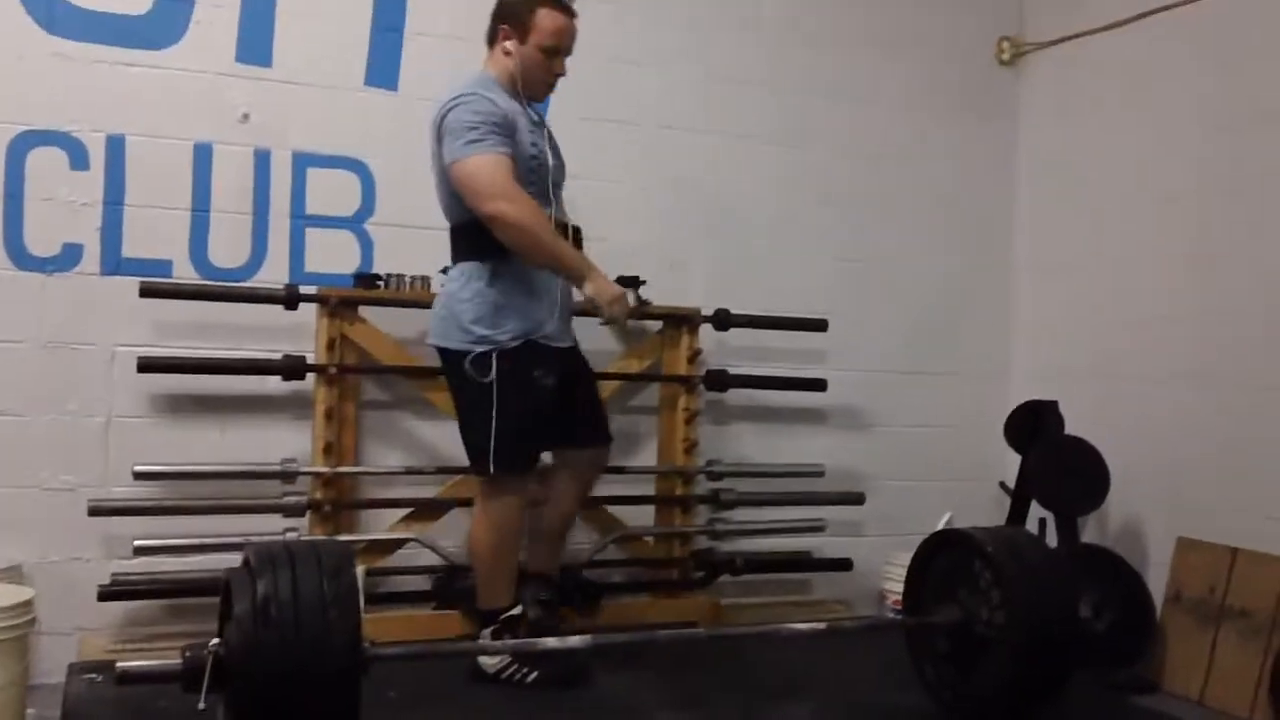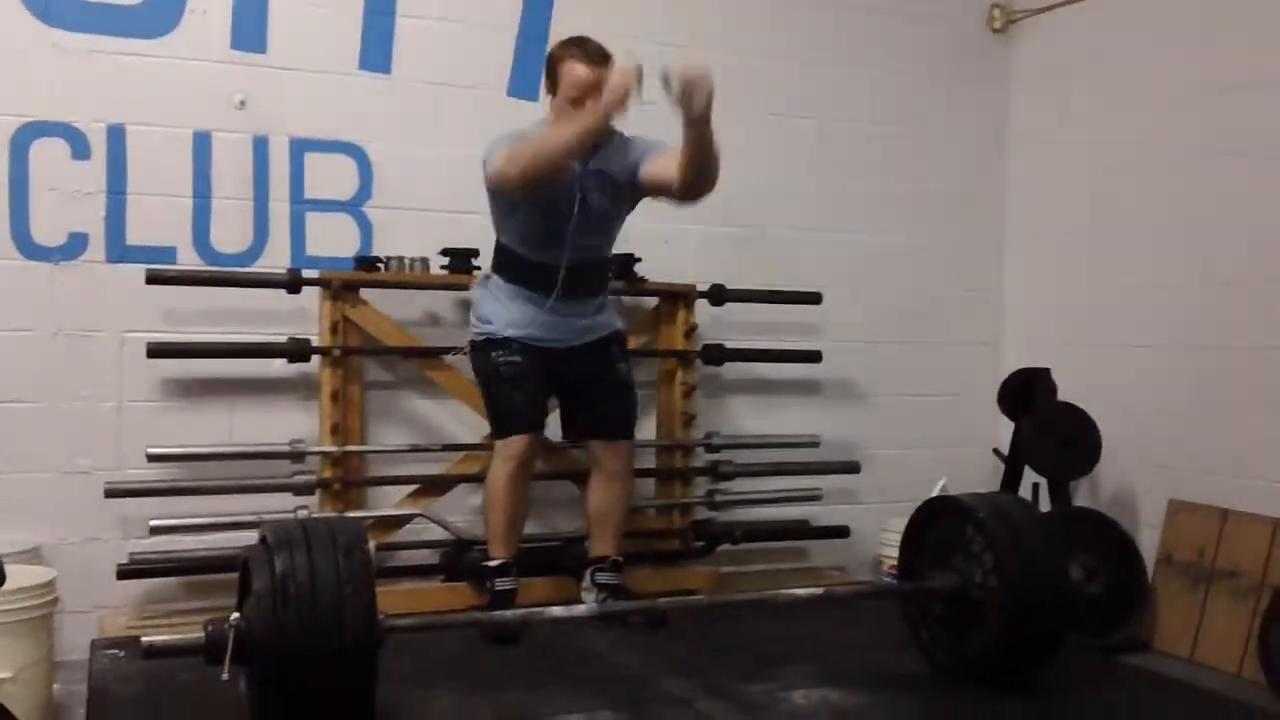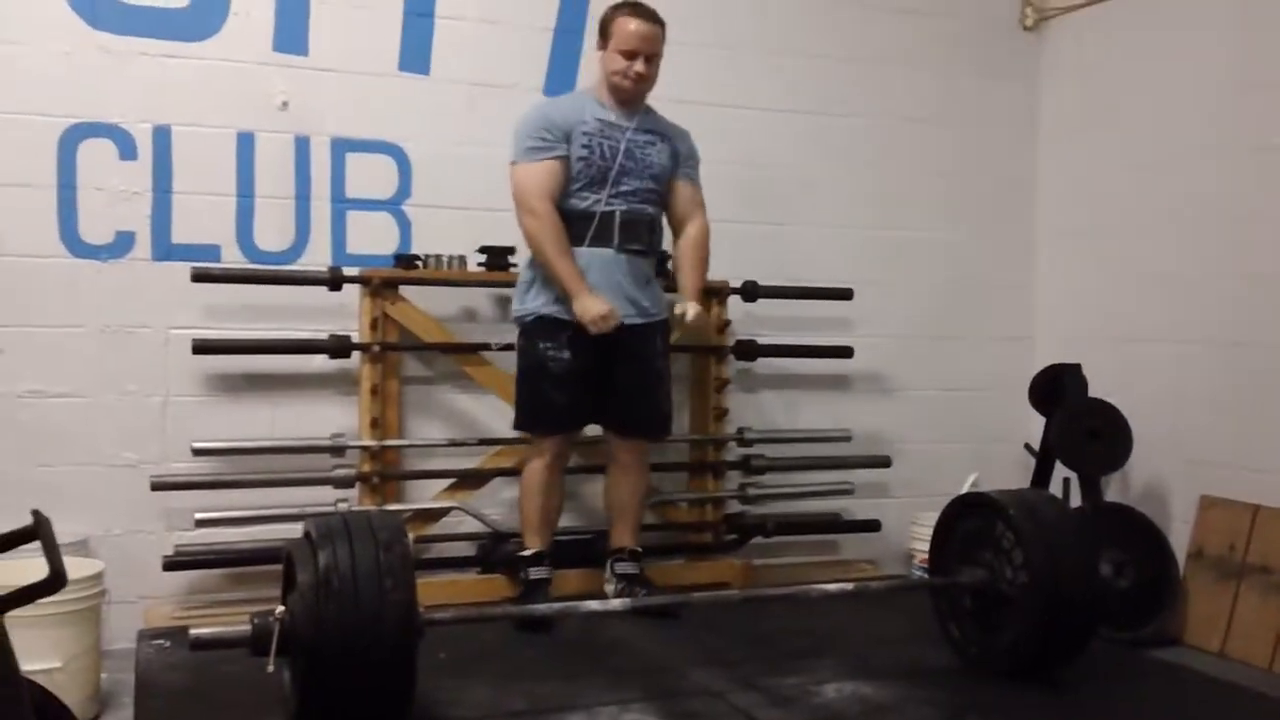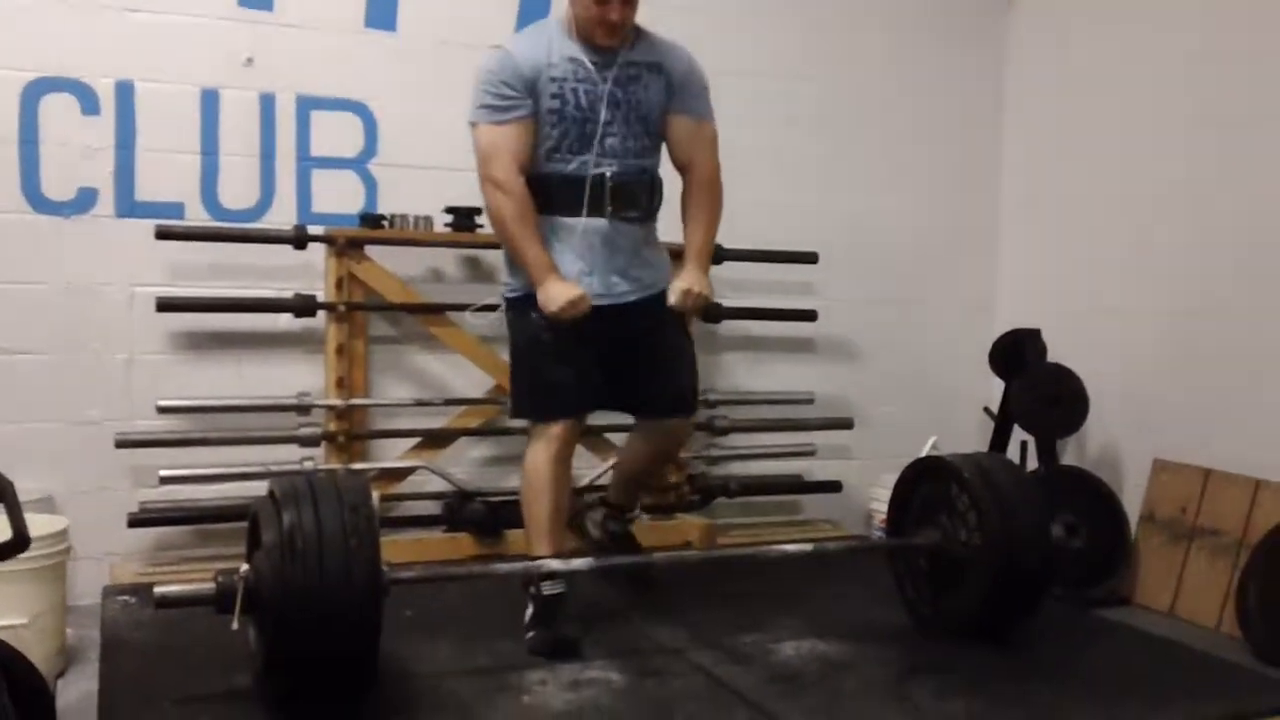
dt=1s
person 1, frame 1
left shoulder: (530, 119)
right shoulder: (475, 108)
right elbow: (498, 206)
left wrist: (582, 275)
right wrist: (587, 276)
left hip: (543, 324)
right hip: (492, 329)
left knee: (584, 452)
right knee: (507, 480)
left ankle: (532, 591)
right ankle: (498, 640)
person 1, frame 2
left shoulder: (629, 154)
right shoulder: (516, 148)
left elbow: (692, 183)
right elbow: (525, 171)
left wrist: (697, 119)
right wrist: (586, 118)
left hip: (592, 329)
right hip: (512, 326)
left knee: (613, 448)
right knee: (516, 447)
left ankle: (602, 582)
right ankle: (499, 586)
person 1, frame 3
left shoulder: (673, 140)
right shoulder: (553, 118)
left elbow: (690, 223)
right elbow: (535, 211)
left wrist: (691, 296)
right wrist: (581, 297)
left hip: (641, 314)
right hip: (558, 311)
left knee: (632, 445)
right knee: (550, 444)
left ankle: (624, 568)
right ankle: (533, 575)
person 1, frame 4
left shoulder: (673, 66)
right shoulder: (517, 61)
left elbow: (701, 169)
right elbow: (500, 178)
left wrist: (695, 265)
right wrist: (547, 279)
left hip: (644, 282)
right hip: (551, 282)
left knee: (671, 419)
right knee: (555, 428)
left ankle: (608, 515)
right ankle: (546, 591)
